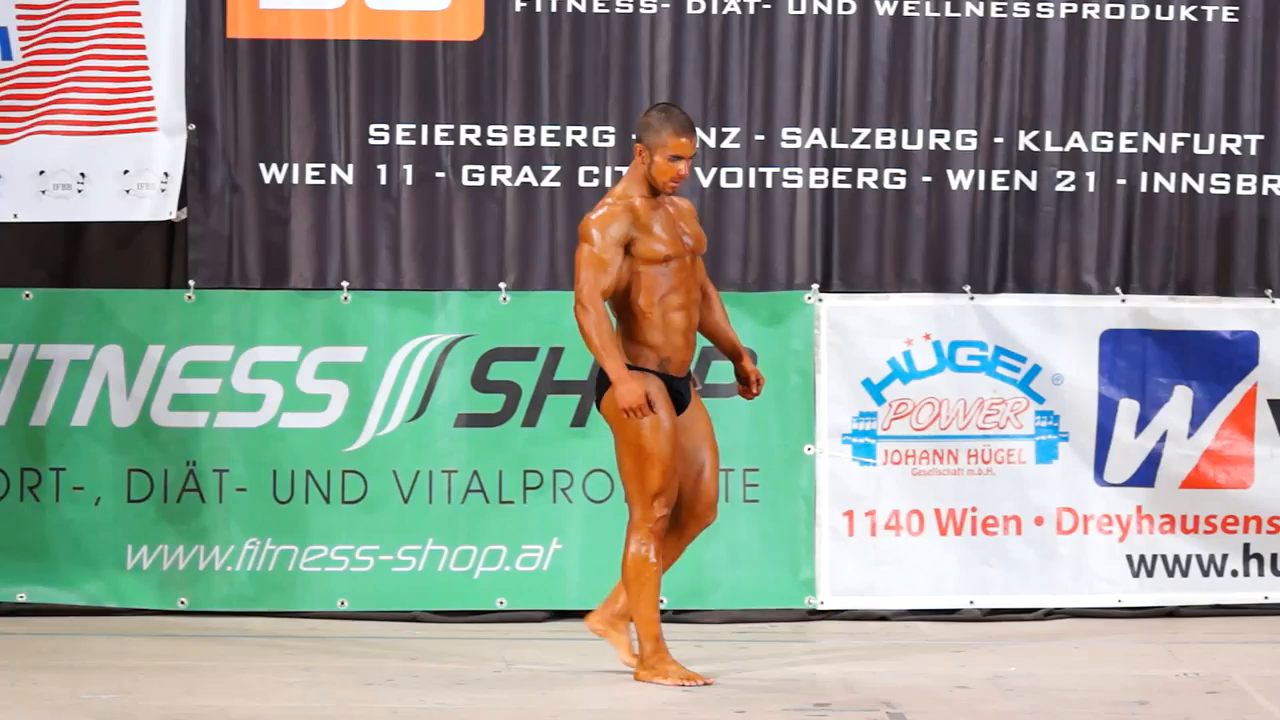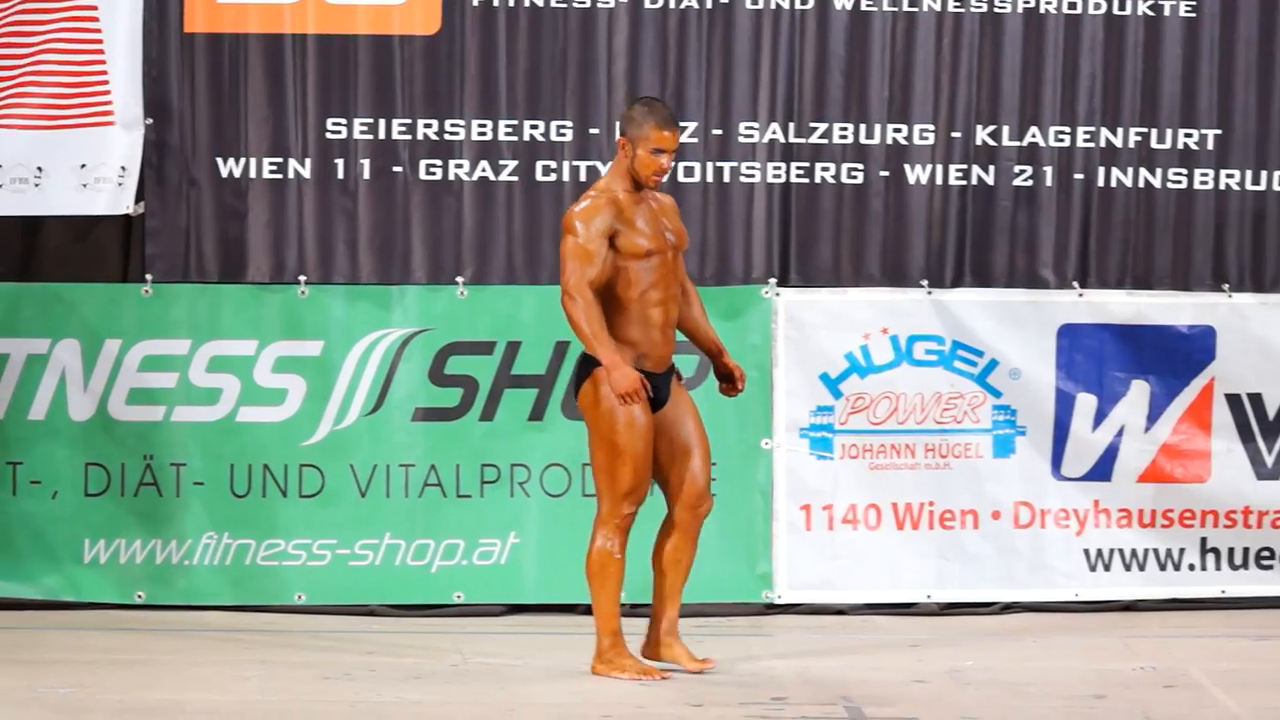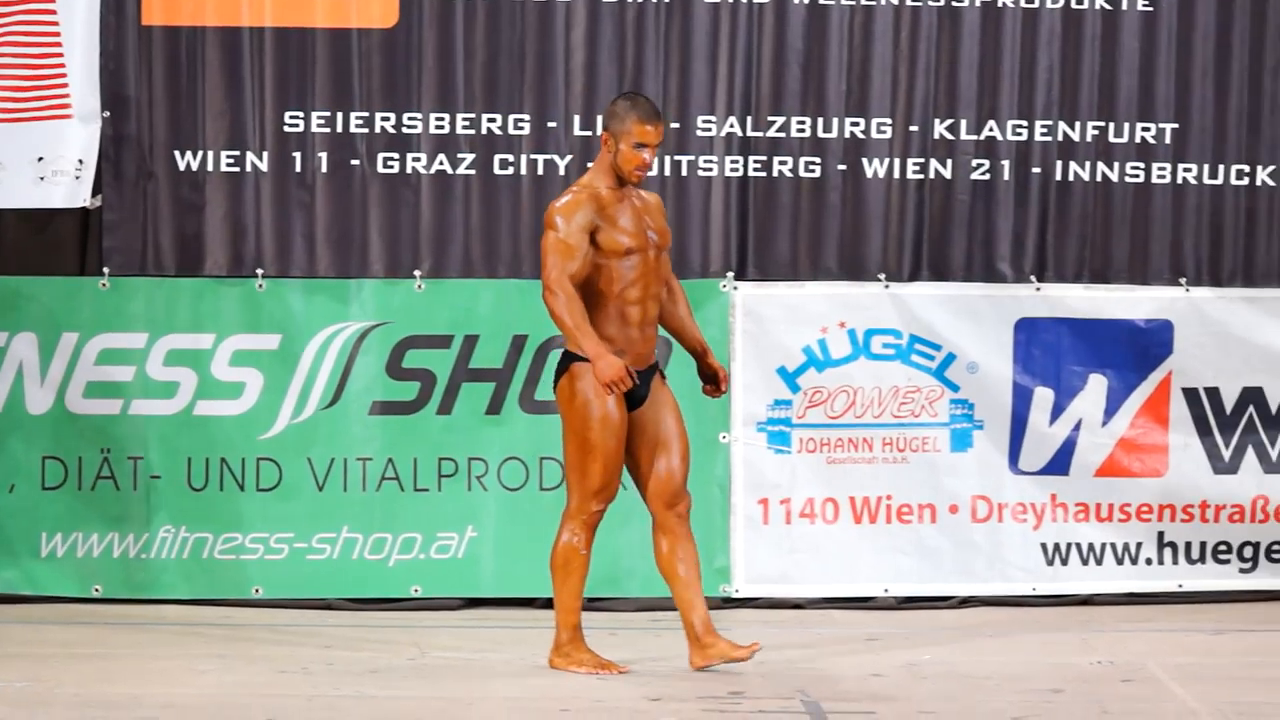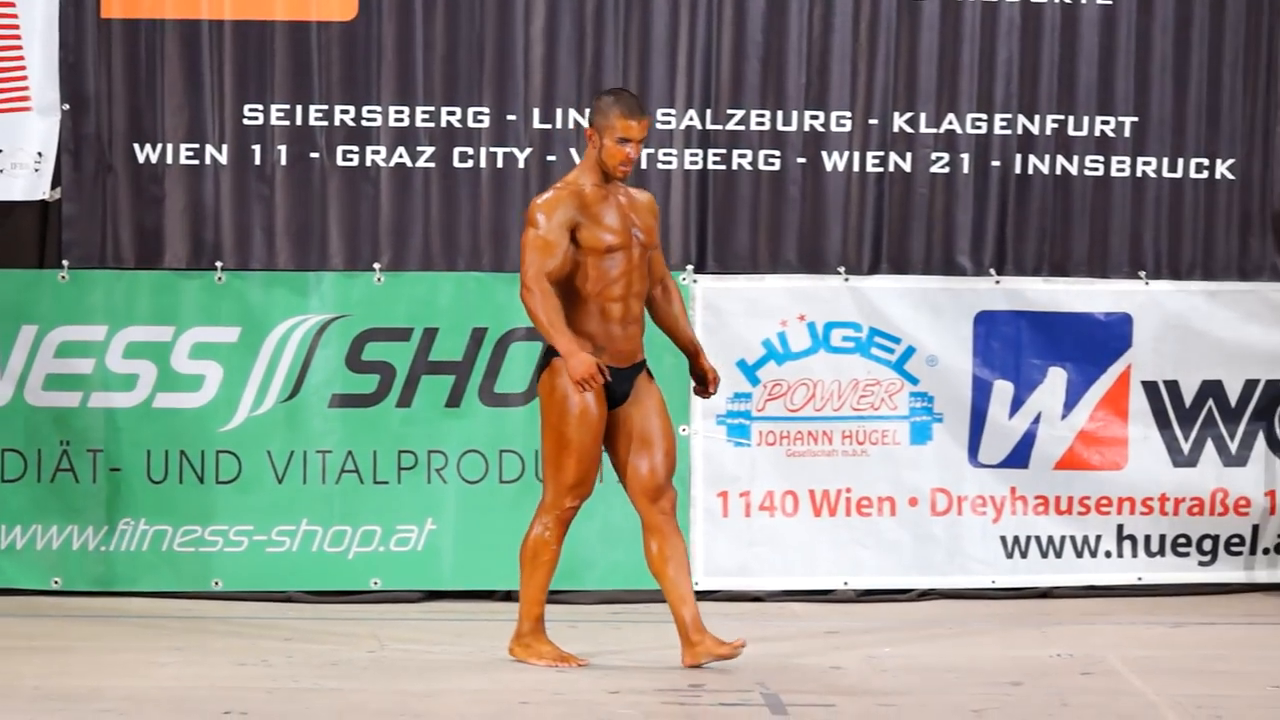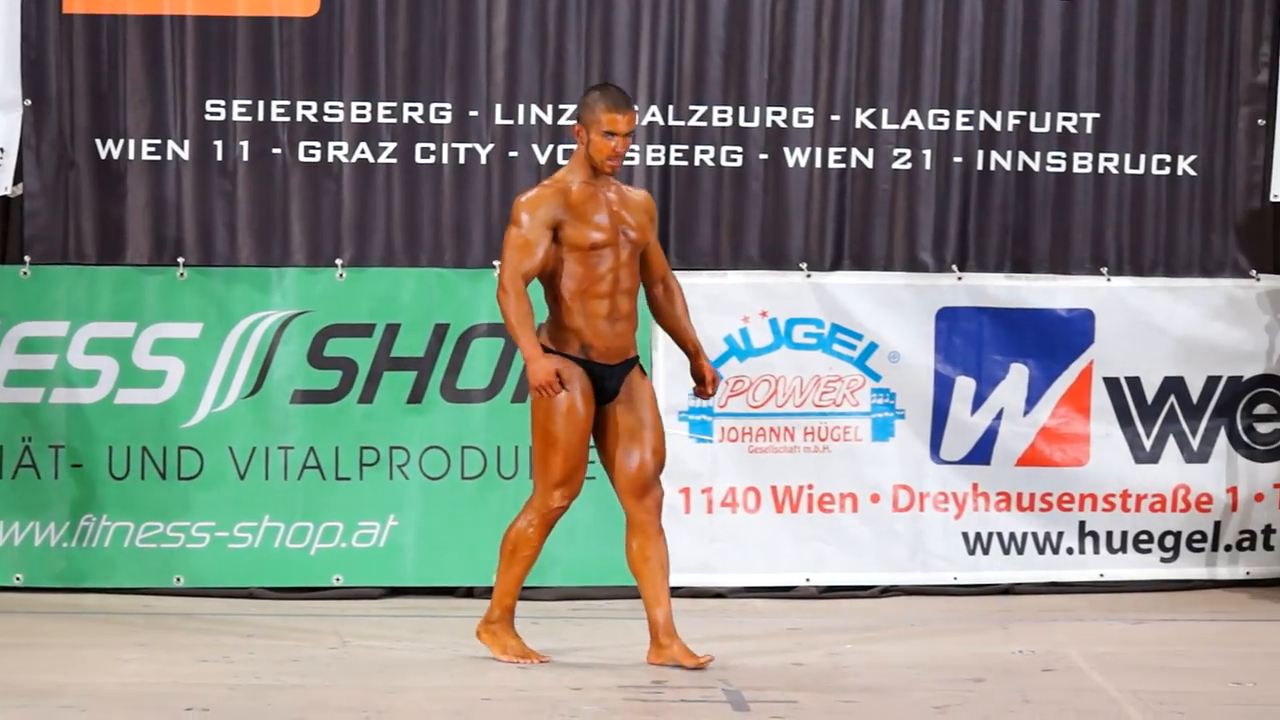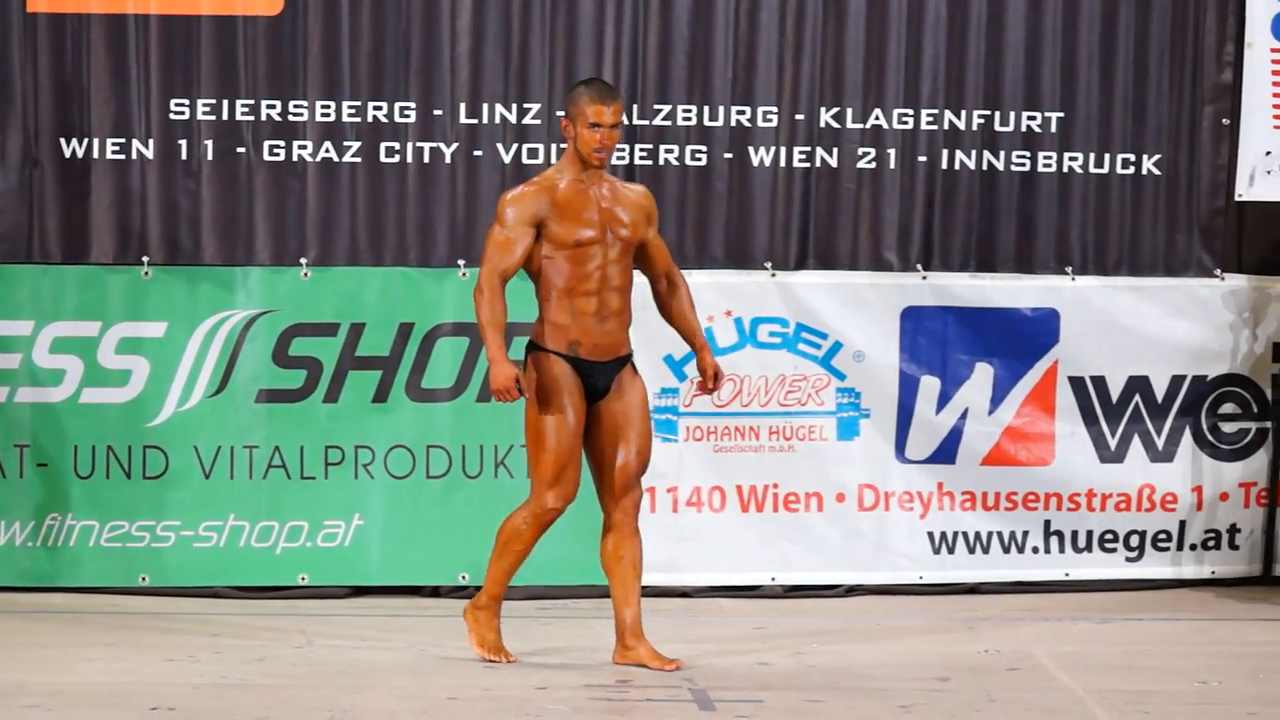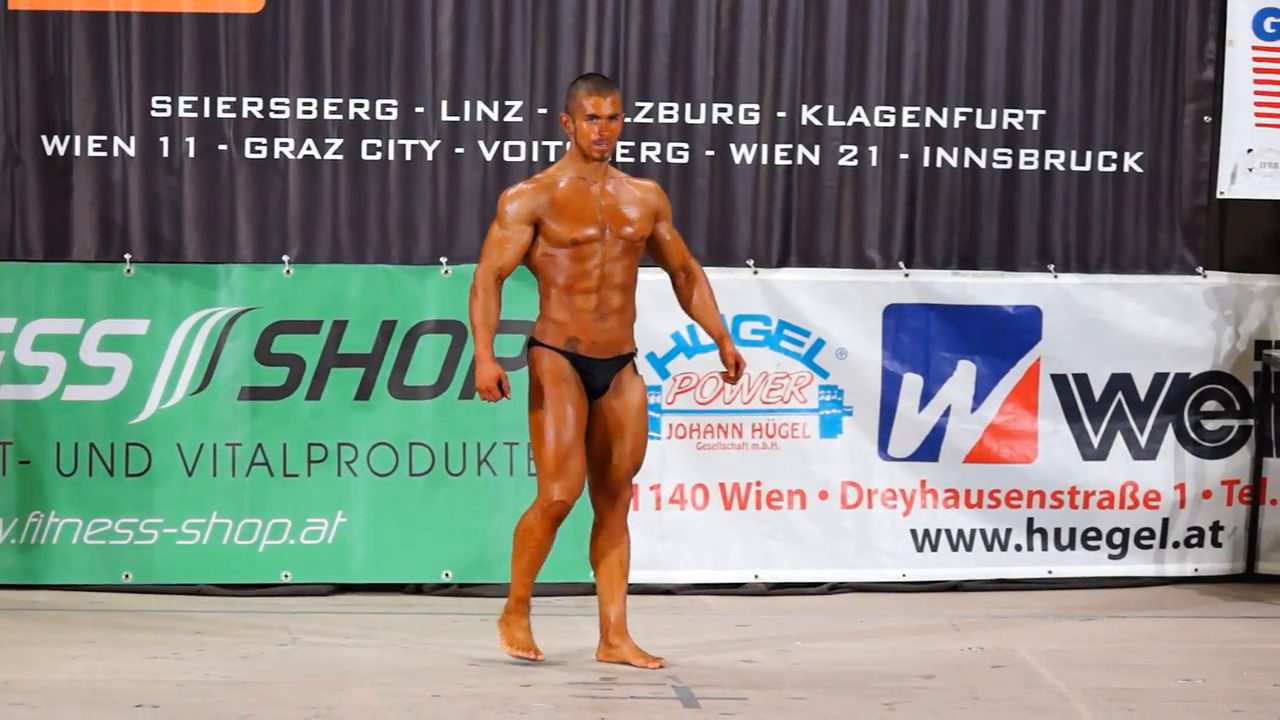
dt=0.1s
person 1, frame 1
left shoulder: (682, 211)
right shoulder: (609, 219)
right elbow: (589, 302)
left wrist: (738, 354)
right wrist: (621, 374)
left hip: (680, 383)
right hip: (635, 386)
left knee: (699, 509)
right knee: (652, 515)
left ankle: (614, 611)
right ankle: (648, 654)
person 1, frame 2
left shoulder: (663, 207)
right shoulder: (593, 211)
right elbow: (576, 292)
left wrist: (717, 352)
right wrist: (611, 361)
left hip: (662, 378)
right hip: (615, 381)
left knee: (694, 501)
right knee: (620, 511)
left ankle: (663, 634)
right ankle: (608, 649)
person 1, frame 3
left shoulder: (650, 206)
right shoulder: (574, 208)
right elbow: (557, 286)
left wrist: (702, 352)
right wrist: (597, 353)
left hip: (648, 377)
right hip: (592, 376)
left knee: (674, 506)
right knee: (588, 509)
left ankle: (703, 638)
right ankle: (566, 643)
person 1, frame 4
left shoulder: (641, 205)
right shoulder: (557, 204)
left elbow: (659, 285)
right elbow: (535, 284)
left wrist: (694, 351)
right wrist: (570, 349)
left hip: (633, 375)
right hip: (575, 374)
left knee: (659, 502)
right knee: (562, 504)
left ankle: (693, 635)
right ankle: (527, 634)
person 1, frame 5
left shoulder: (637, 202)
right shoulder: (544, 202)
left elbow: (660, 281)
right elbow: (512, 282)
left wrist: (696, 351)
right wrist: (530, 353)
left hip: (627, 371)
right hip: (567, 367)
left knee: (646, 503)
right knee: (553, 501)
left ankle: (663, 636)
right ankle: (497, 622)
person 1, frame 6
left shoulder: (635, 200)
right shoulder: (530, 199)
left elbow: (666, 277)
right elbow: (490, 279)
left wrist: (700, 346)
right wrist: (497, 356)
left hip: (618, 369)
right hip: (557, 363)
left knee: (624, 504)
right knee: (550, 499)
left ankle: (630, 638)
right ankle: (484, 607)
person 1, frame 7
left shoulder: (644, 196)
right shoulder: (530, 197)
left elbow: (683, 268)
right elbow: (489, 275)
left wrist: (722, 338)
right wrist: (484, 356)
left hip: (621, 367)
right hip: (558, 360)
left knee: (615, 503)
right knee: (558, 496)
left ankle: (614, 634)
right ankle: (516, 610)
